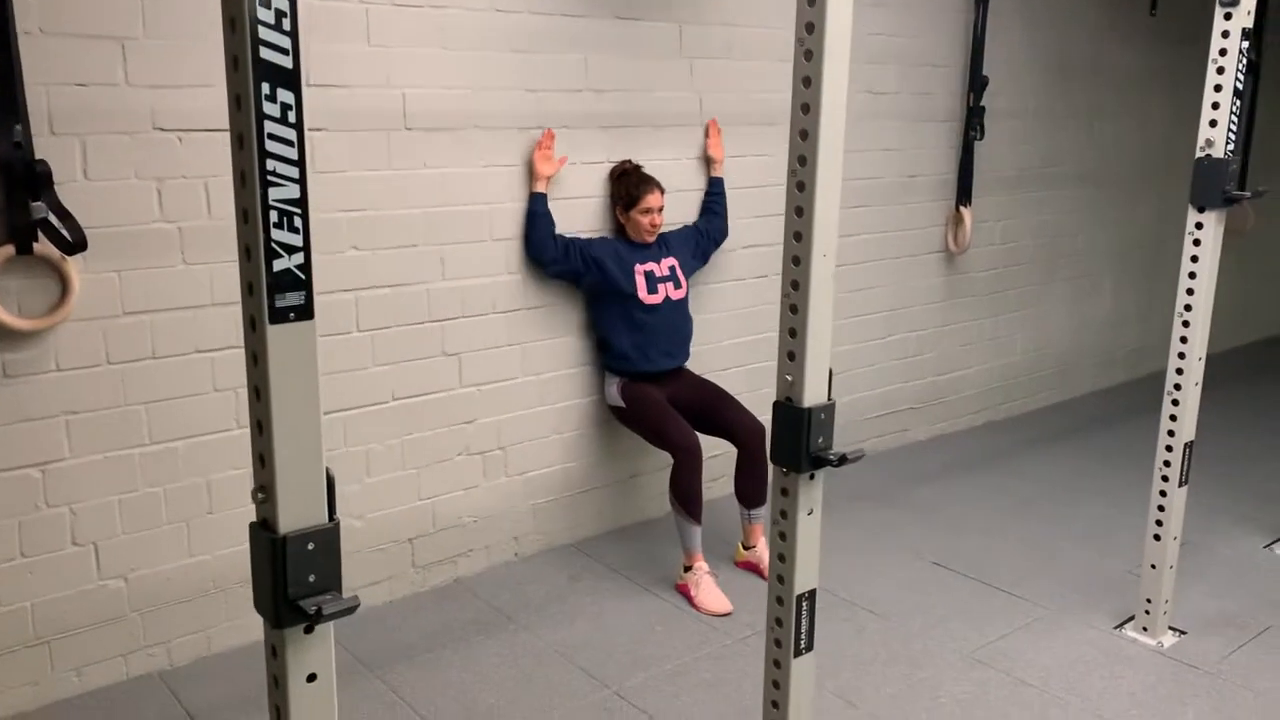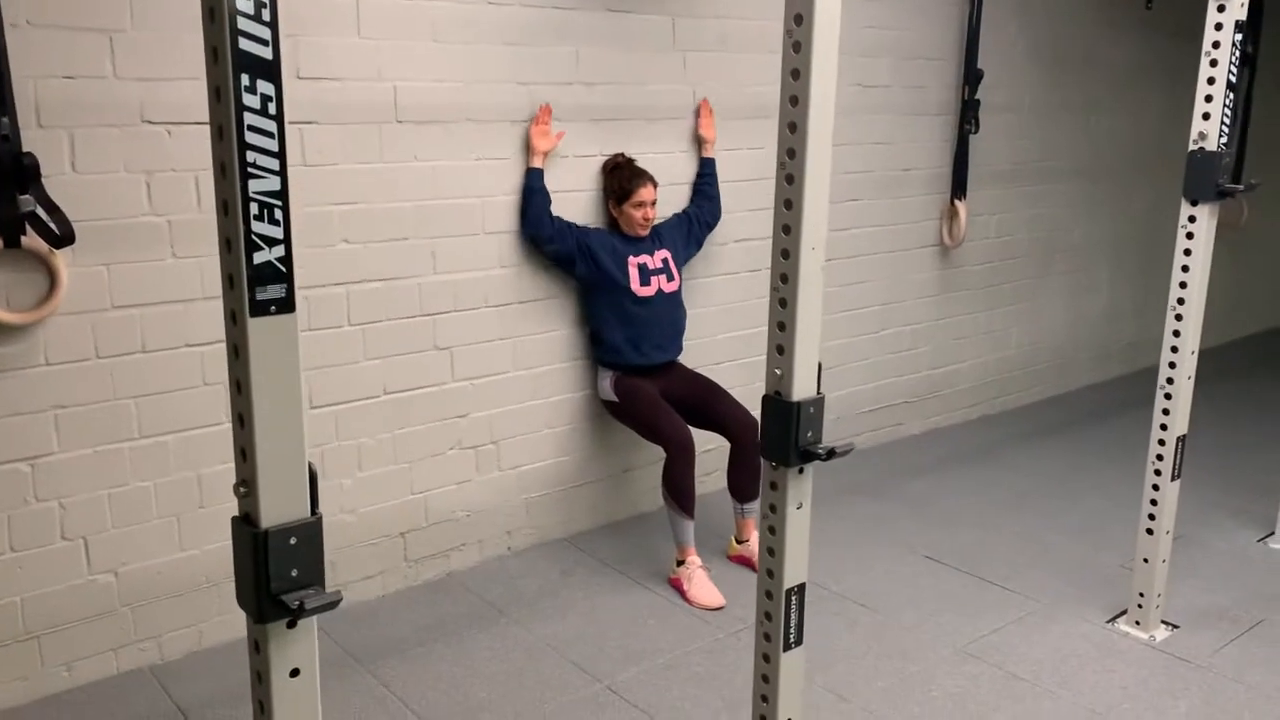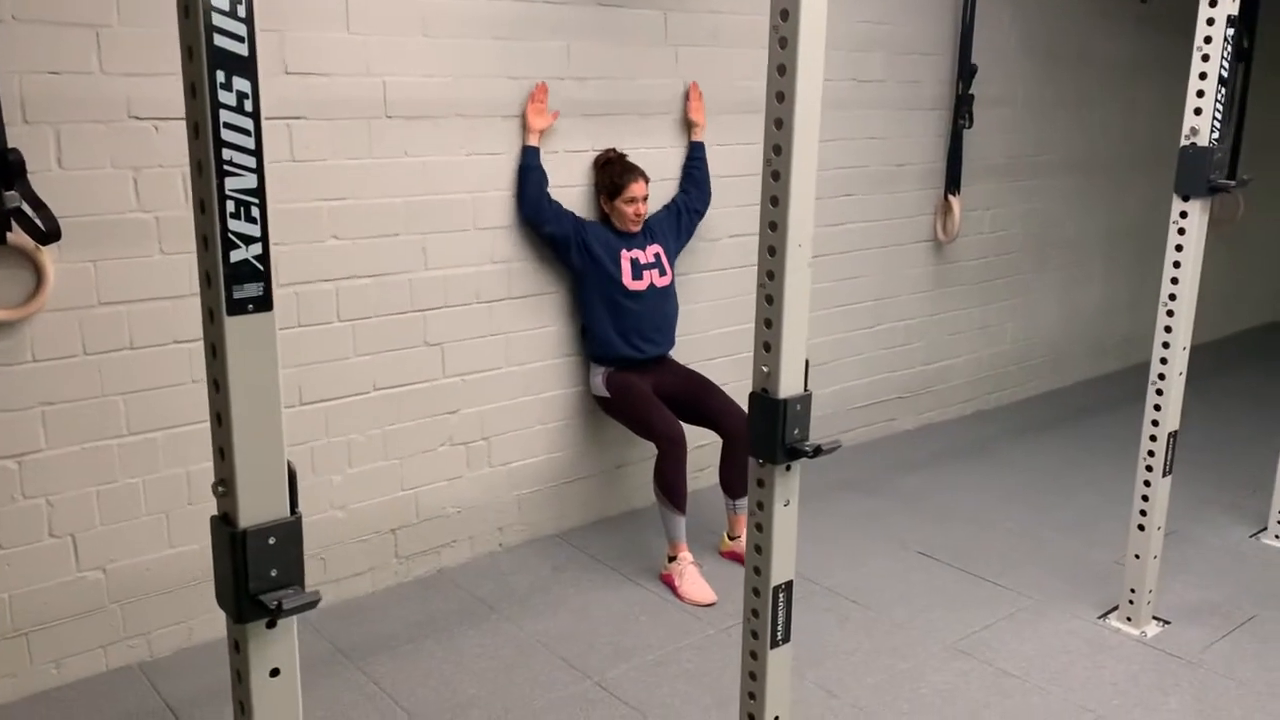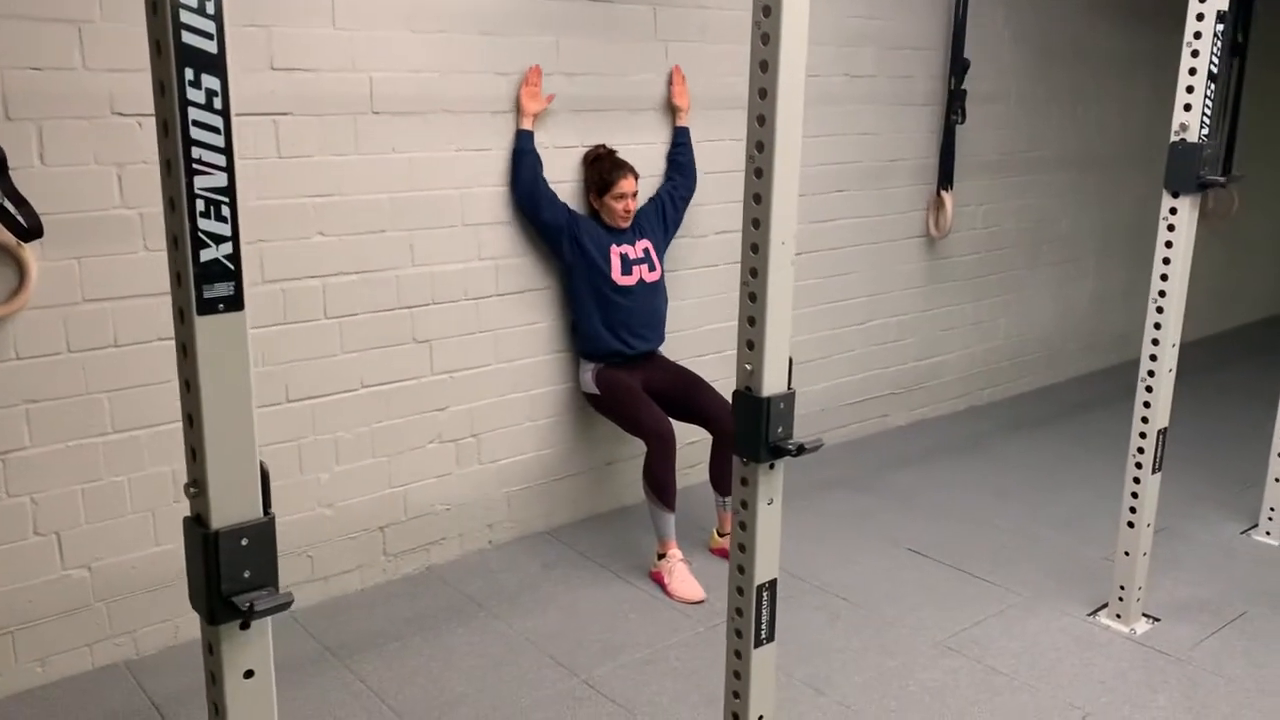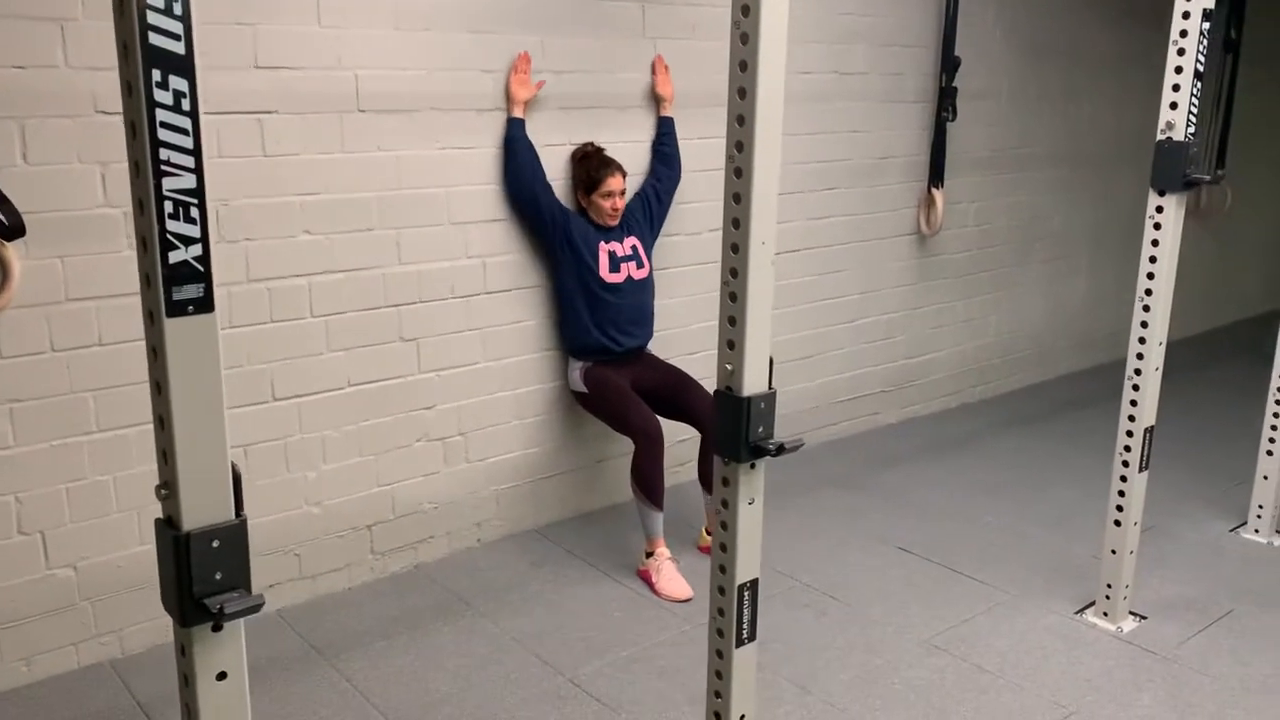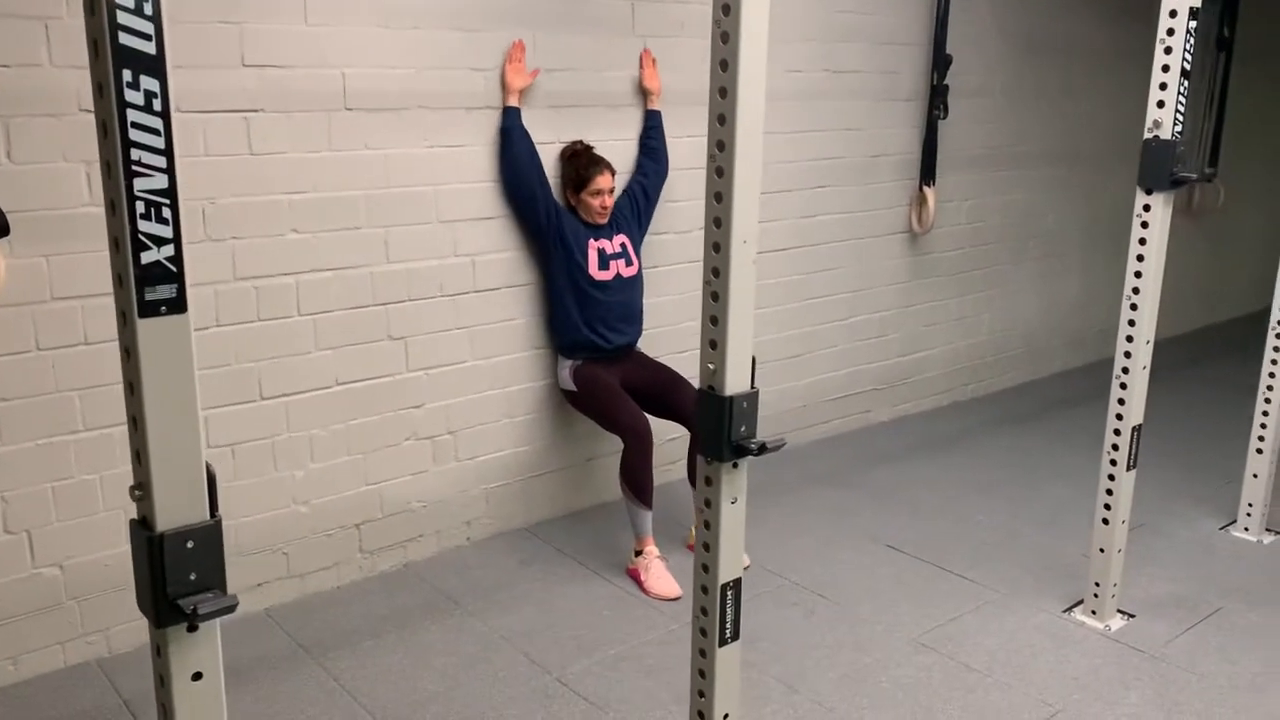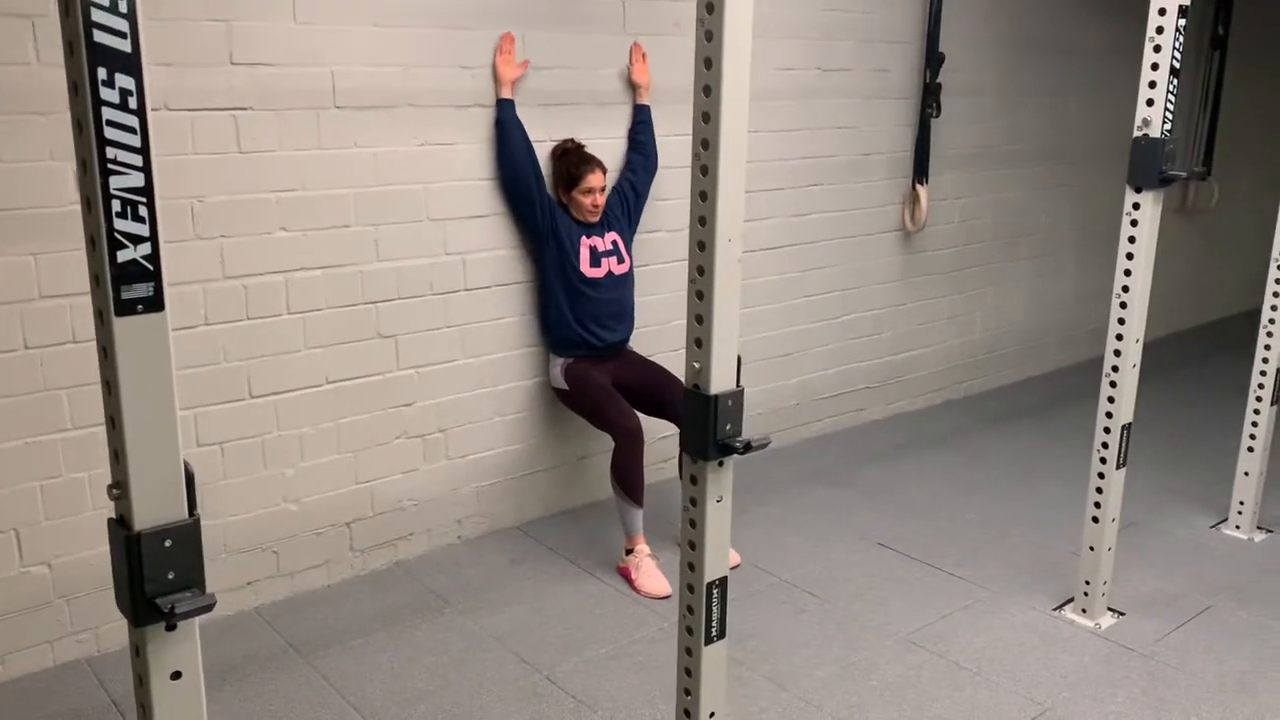
dt=0.2s
person 1, frame 1
left shoulder: (677, 246)
right shoulder: (602, 256)
left elbow: (715, 227)
right elbow: (544, 251)
left wrist: (716, 168)
right wrist: (540, 184)
left hip: (679, 377)
right hip: (631, 386)
left knee: (752, 432)
right knee: (687, 447)
left ankle: (752, 546)
right ankle: (694, 570)
person 1, frame 2
left shoulder: (670, 238)
right shoulder: (595, 248)
left elbow: (707, 210)
right elbow: (540, 228)
left wrist: (706, 148)
right wrist: (537, 160)
left hip: (671, 371)
right hip: (623, 380)
left knee: (746, 427)
right knee: (679, 441)
left ankle: (746, 539)
right ankle: (687, 564)
person 1, frame 3
left shoulder: (662, 230)
right shoulder: (588, 242)
left elbow: (696, 195)
right elbow: (536, 209)
left wrist: (696, 132)
right wrist: (533, 139)
left hip: (664, 366)
right hip: (615, 375)
left knee: (738, 423)
right knee: (671, 437)
left ankle: (737, 536)
right ankle: (679, 560)
person 1, frame 4
left shoulder: (651, 225)
right shoulder: (577, 235)
left elbow: (682, 180)
right elbow: (531, 194)
left wrist: (681, 117)
right wrist: (526, 123)
left hip: (653, 362)
right hip: (605, 371)
left knee: (727, 419)
right knee: (660, 433)
left ankle: (726, 532)
right ankle: (668, 558)
person 1, frame 5
left shoulder: (639, 221)
right shoulder: (566, 232)
left elbow: (666, 171)
right elbow: (525, 183)
left wrist: (665, 107)
right wrist: (518, 110)
left hip: (641, 360)
right hip: (593, 369)
left knee: (714, 417)
right knee: (648, 432)
left ankle: (715, 530)
right ankle: (655, 556)
person 1, frame 6
left shoulder: (629, 216)
right shoulder: (557, 230)
left elbow: (654, 164)
right elbow: (521, 174)
left wrist: (652, 99)
right wrist: (513, 100)
left hip: (632, 358)
right hip: (583, 367)
left knee: (705, 415)
right knee: (638, 431)
right ankle: (645, 555)
person 1, frame 7
left shoulder: (619, 214)
right shoulder: (550, 226)
left elbow: (643, 159)
right elbow: (517, 166)
left wrist: (641, 94)
right wrist: (506, 92)
left hip: (623, 356)
right hip: (575, 365)
right knee: (628, 429)
right ankle: (636, 553)
